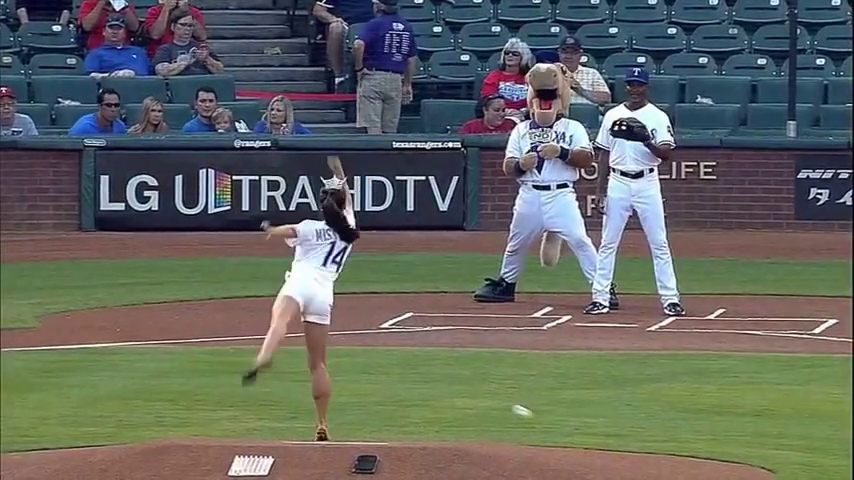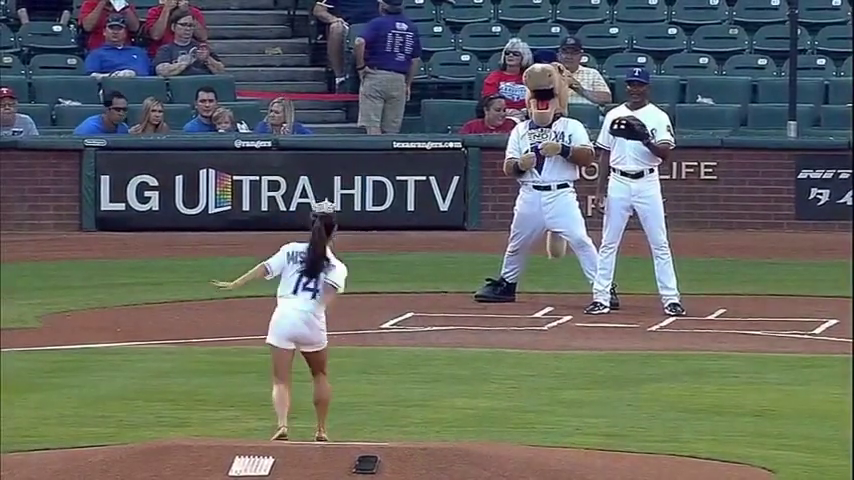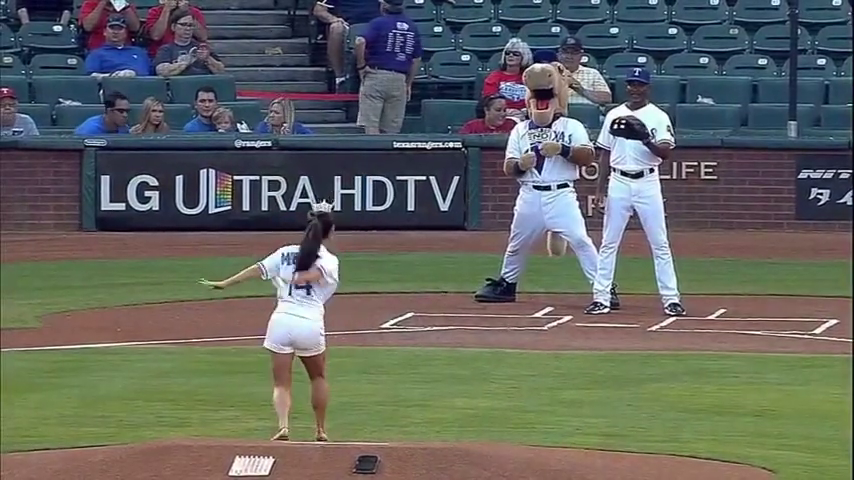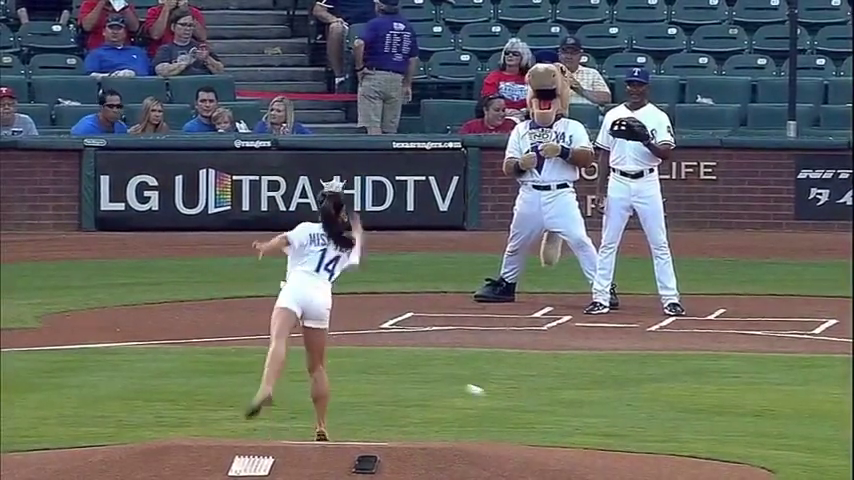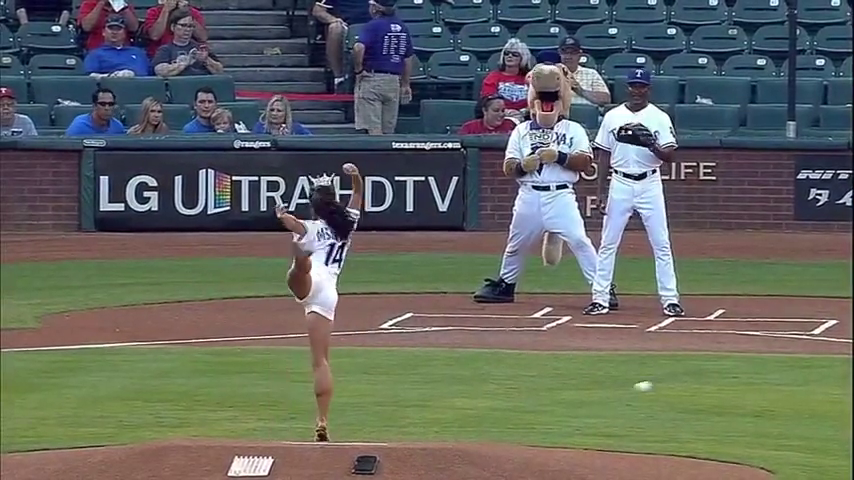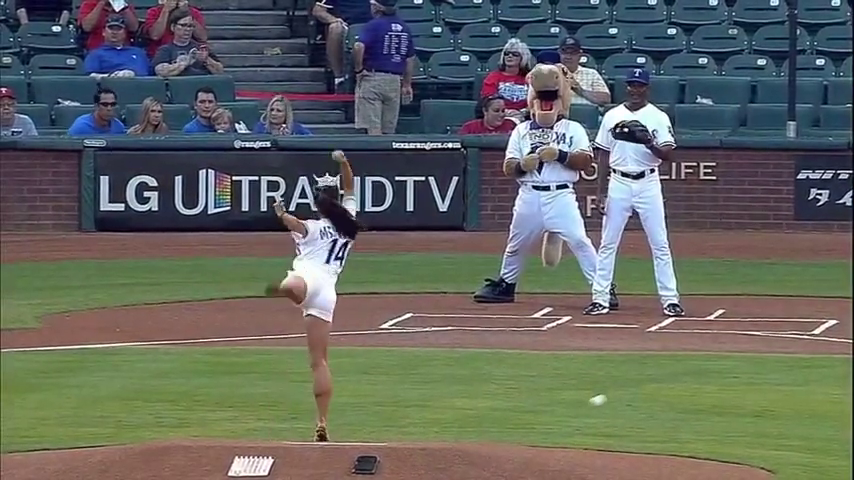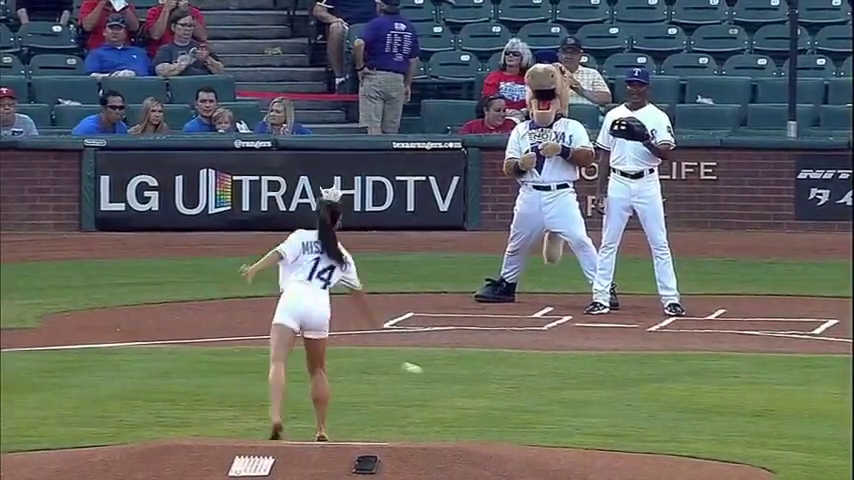
dt=0.2s
person 1, frame 1
left shoulder: (312, 227)
right shoulder: (348, 228)
left elbow: (289, 231)
right elbow: (347, 200)
left wrist: (272, 228)
right wrist: (340, 172)
left hip: (298, 285)
right hip: (322, 296)
left knee: (278, 325)
right knee: (318, 365)
left ankle: (262, 360)
right ankle: (321, 426)
person 1, frame 2
left shoulder: (291, 250)
right shoulder: (335, 265)
left elbow: (263, 269)
right elbow: (333, 291)
left wrist: (235, 284)
right wrist: (320, 309)
left hip: (283, 319)
right hip: (312, 324)
left knee: (281, 383)
right knee: (320, 376)
left ankle: (282, 426)
right ankle: (321, 431)
person 1, frame 3
left shoulder: (288, 253)
right shoulder: (330, 261)
left elbow: (257, 269)
right elbow: (313, 274)
left wrist: (226, 283)
left hip: (281, 323)
right hip: (310, 328)
left knee: (281, 385)
right knee: (318, 378)
left ankle: (283, 428)
right ankle: (321, 431)
person 1, frame 4
left shoulder: (306, 230)
right shoulder: (348, 242)
left elbow: (285, 241)
right elbow: (357, 247)
left wrist: (265, 246)
right wrist: (358, 229)
left hip: (296, 292)
right hip: (321, 301)
left knee: (278, 343)
right knee: (317, 367)
left ankle: (265, 392)
right ankle: (321, 429)
person 1, frame 5
left shoulder: (310, 229)
right shoulder: (346, 224)
left elbow: (296, 225)
right elbow: (357, 196)
left wrist: (284, 217)
right wrist: (355, 176)
left hip: (309, 284)
right hip: (328, 294)
right knee: (320, 361)
right ankle: (322, 424)
person 1, frame 6
left shoulder: (317, 226)
right shoulder: (348, 224)
left elbow: (296, 226)
right elbow: (348, 188)
left wrist: (283, 215)
right wrist: (344, 165)
left hip: (306, 278)
right hip: (328, 293)
right knee: (319, 362)
left ankle: (285, 287)
right ankle: (322, 425)
person 1, frame 7
left shoulder: (300, 237)
right shoulder: (342, 255)
left elbow: (278, 254)
right elbow: (356, 290)
left wrist: (252, 270)
right wrist: (369, 314)
left hip: (292, 303)
right hip: (318, 311)
left knee: (277, 361)
right knee: (318, 372)
left ankle: (275, 417)
right ankle: (321, 431)
person 2, frame 1
left shoulder: (658, 117)
right shoulder: (612, 115)
left elbow: (667, 154)
right elbow: (604, 154)
left wrist: (648, 142)
right wrist: (599, 189)
left hip: (647, 184)
right hip: (618, 184)
left knee: (659, 243)
right knee: (608, 243)
left ankle: (670, 298)
right ankle: (600, 298)
person 2, frame 2
left shoulder: (659, 117)
right shoulder: (613, 115)
left elbow: (666, 152)
right elbow: (605, 154)
left wrist: (646, 141)
right wrist: (600, 189)
left hip: (647, 184)
right hip: (618, 184)
left knee: (659, 243)
right knee: (608, 243)
left ankle: (670, 298)
right ankle: (600, 298)
person 2, frame 3
left shoulder: (659, 116)
right shoulder: (613, 115)
left elbow: (666, 152)
right elbow: (605, 154)
left wrist: (646, 140)
right wrist: (600, 188)
left hip: (647, 184)
right hip: (618, 183)
left knee: (660, 243)
right knee: (609, 243)
left ankle: (671, 299)
right ankle: (601, 298)
person 2, frame 4
left shoulder: (658, 116)
right shoulder: (612, 115)
left elbow: (666, 154)
right elbow: (604, 154)
left wrist: (648, 142)
right wrist: (600, 189)
left hip: (647, 184)
right hip: (618, 184)
left knee: (659, 243)
right knee: (608, 243)
left ankle: (670, 299)
right ankle: (600, 298)
person 2, frame 5
left shoulder: (660, 117)
right shoulder: (612, 116)
left elbow: (670, 156)
right elbow: (604, 155)
left wrist: (653, 147)
right wrist: (601, 190)
left hip: (650, 186)
right hip: (620, 185)
left knee: (661, 245)
right knee: (608, 244)
left ankle: (670, 299)
right ankle: (599, 299)
person 2, frame 6
left shoulder: (659, 117)
right shoulder: (612, 116)
left elbow: (668, 155)
right elbow: (604, 155)
left wrist: (650, 144)
right wrist: (600, 190)
left hip: (648, 184)
right hip: (619, 184)
left knee: (660, 244)
right knee: (608, 243)
left ankle: (670, 299)
right ankle: (600, 299)
person 2, frame 7
left shoulder: (659, 117)
right shoulder: (612, 115)
left elbow: (666, 153)
right elbow: (605, 154)
left wrist: (647, 142)
right wrist: (600, 189)
left hip: (647, 184)
right hip: (618, 184)
left knee: (659, 243)
right knee: (608, 243)
left ankle: (670, 299)
right ankle: (600, 298)
person 3, frame 1
left shoulder: (572, 127)
right shoulder: (521, 129)
left elbow: (587, 159)
right elbow: (508, 166)
left wrist: (561, 151)
right wrist: (520, 165)
left hip: (560, 195)
right hip: (529, 195)
left knee: (579, 240)
right knee: (517, 243)
left ankle: (604, 288)
right ankle: (504, 284)
person 3, frame 2
left shoulder: (572, 126)
right shoulder: (520, 129)
left elbow: (587, 157)
right elbow: (508, 167)
left wrist: (562, 149)
right wrist: (519, 165)
left hip: (561, 196)
right hip: (529, 196)
left knee: (580, 240)
right knee: (517, 243)
right ankle: (505, 285)
person 3, frame 3
left shoulder: (572, 126)
right shoulder: (520, 129)
left elbow: (588, 156)
right elbow: (508, 167)
left wrist: (562, 149)
right wrist: (520, 165)
left hip: (560, 195)
right hip: (529, 196)
left knee: (580, 240)
right knee: (517, 243)
left ankle: (605, 289)
right ankle: (506, 285)
person 3, frame 4
left shoulder: (572, 127)
right shoulder: (521, 129)
left elbow: (587, 158)
right elbow: (508, 167)
left wrist: (562, 151)
right wrist: (520, 164)
left hip: (560, 195)
right hip: (529, 195)
left knee: (579, 240)
right knee: (517, 243)
left ankle: (604, 289)
right ankle: (505, 285)
person 3, frame 5
left shoulder: (572, 128)
right shoulder: (521, 129)
left elbow: (585, 162)
right elbow: (508, 168)
left wrist: (559, 156)
right wrist: (522, 164)
left hip: (560, 195)
right hip: (528, 196)
left knee: (578, 239)
right knee: (517, 244)
right ankle: (504, 285)
person 3, frame 6
left shoulder: (572, 128)
right shoulder: (521, 130)
left elbow: (586, 160)
right elbow: (508, 167)
left wrist: (560, 154)
right wrist: (521, 165)
left hip: (560, 196)
right hip: (529, 197)
left knee: (579, 241)
right knee: (516, 244)
left ankle: (604, 291)
right ankle: (504, 286)
person 3, frame 7
left shoulder: (572, 127)
right shoulder: (521, 130)
left elbow: (588, 158)
right elbow: (508, 167)
left wrist: (562, 150)
right wrist: (520, 165)
left hip: (560, 195)
right hip: (529, 196)
left knee: (579, 240)
right knee: (517, 244)
left ankle: (604, 289)
right ankle: (504, 286)
person 4, frame 1
left shoulder: (375, 23)
right shoulder: (406, 26)
left elbow: (358, 45)
right elbow: (412, 59)
left wrist: (359, 68)
right wrist: (407, 84)
left hip: (373, 77)
right hip: (396, 80)
left knee: (373, 127)
right knee: (390, 130)
person 4, frame 2
left shoulder: (378, 23)
right shoulder: (411, 27)
left elbow: (359, 42)
right elbow: (416, 59)
left wrist: (360, 66)
right wrist: (408, 84)
left hip: (376, 76)
right hip: (399, 80)
left knee: (372, 126)
right knee: (392, 129)
person 4, frame 3
left shoulder: (379, 23)
right shoulder: (412, 27)
left elbow: (360, 42)
right elbow: (416, 59)
left wrist: (361, 65)
right wrist: (408, 84)
left hip: (376, 76)
right hip: (399, 80)
left knee: (371, 125)
right knee: (392, 130)
person 4, frame 4
left shoulder: (376, 23)
right shoulder: (407, 26)
left elbow: (359, 44)
right elbow: (413, 59)
left wrist: (359, 67)
right wrist: (407, 84)
left hip: (374, 77)
right hip: (396, 80)
left knee: (373, 126)
right knee: (390, 129)
person 4, frame 5
left shoulder: (374, 25)
right shoulder: (402, 27)
left elbow: (359, 47)
right elbow: (408, 58)
left wrist: (358, 70)
right wrist: (405, 84)
left hip: (372, 79)
right hip: (393, 81)
left knee: (374, 128)
right knee: (388, 131)
person 4, frame 6
left shoulder: (374, 25)
right shoulder: (404, 27)
left elbow: (358, 47)
right elbow: (410, 59)
left wrist: (358, 69)
right wrist: (407, 84)
left hip: (372, 79)
right hip: (394, 81)
left knee: (373, 128)
right knee: (389, 131)
person 4, frame 7
left shoulder: (377, 23)
right shoulder: (409, 27)
left elbow: (358, 43)
right elbow: (414, 59)
left wrist: (360, 67)
right wrist: (407, 84)
left hip: (375, 77)
right hip: (397, 80)
left knee: (373, 126)
right knee: (391, 130)
